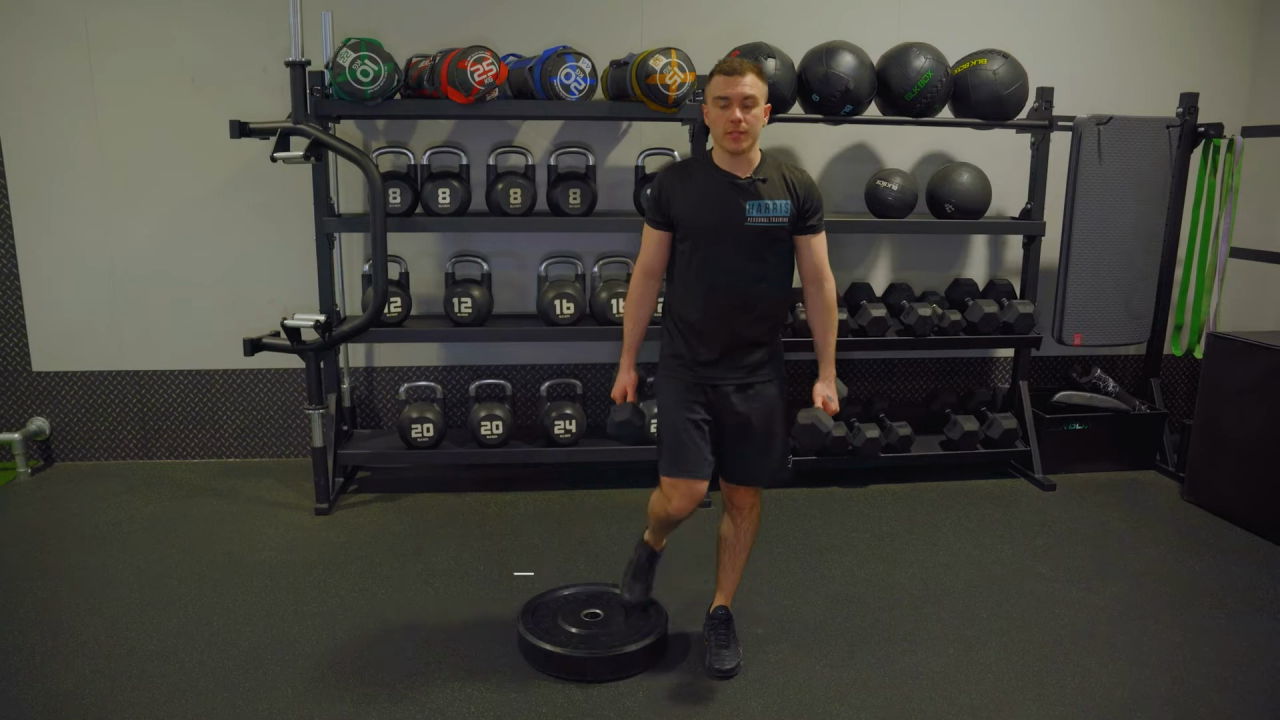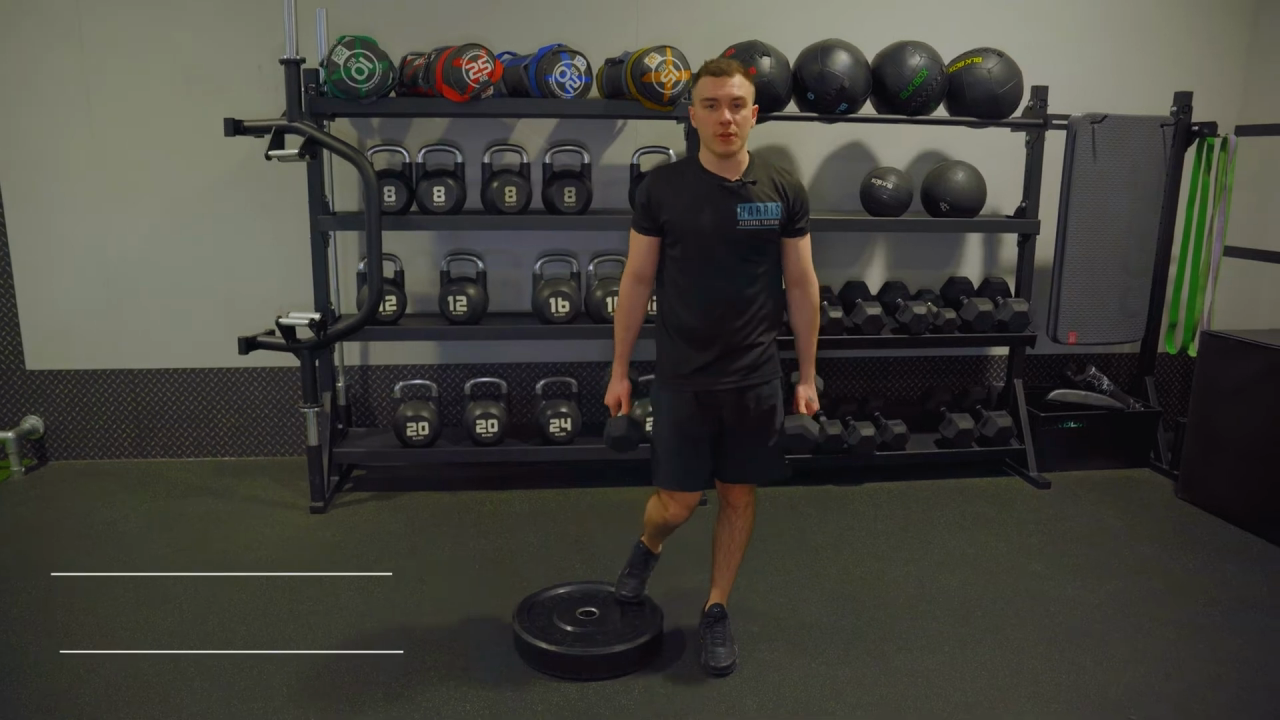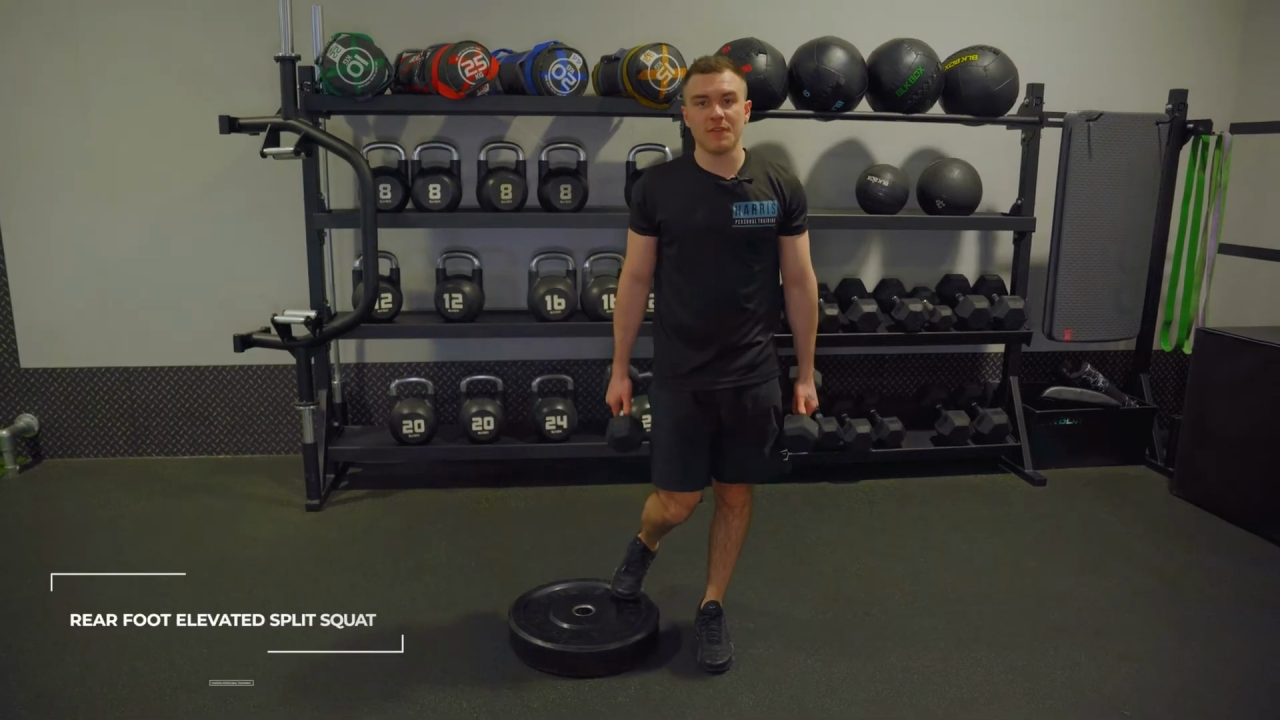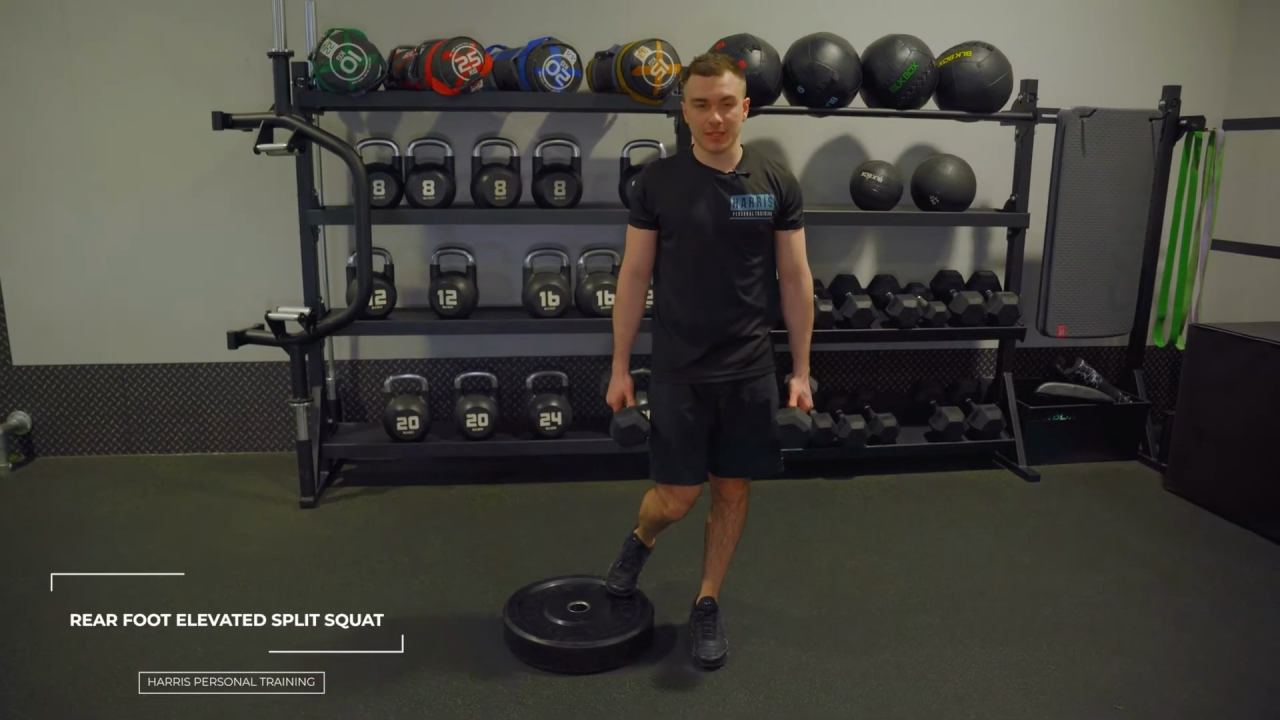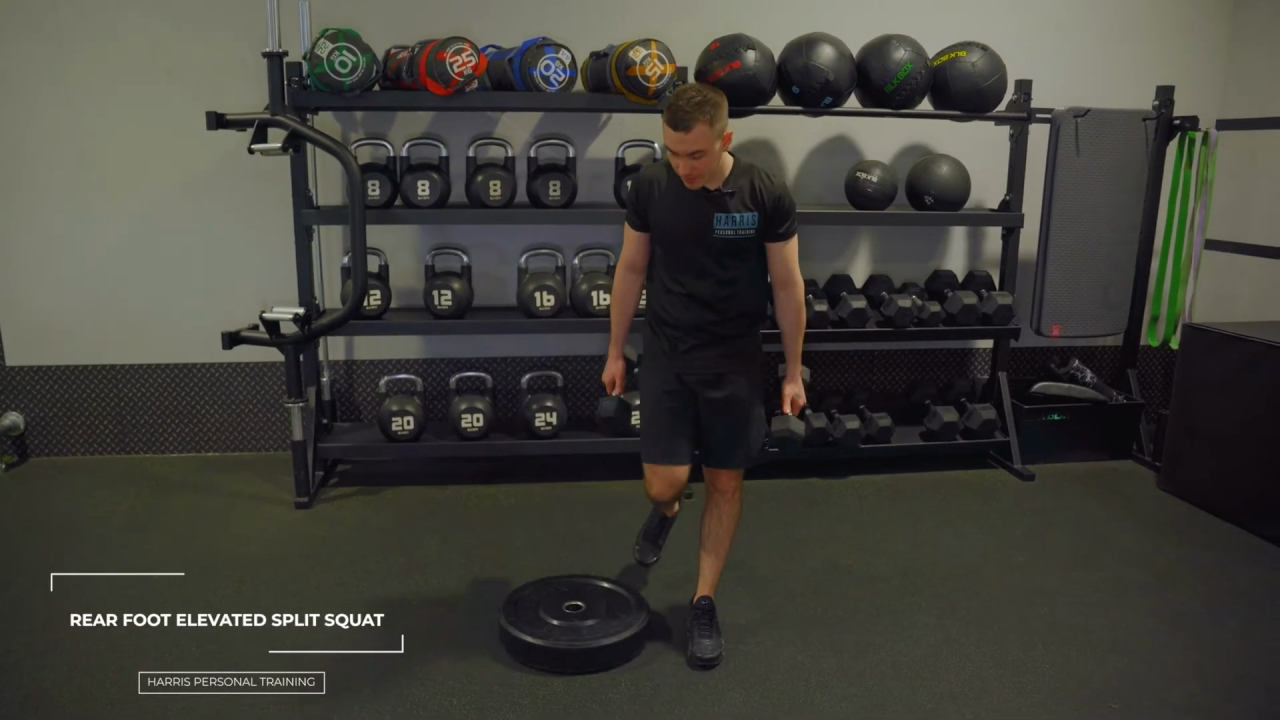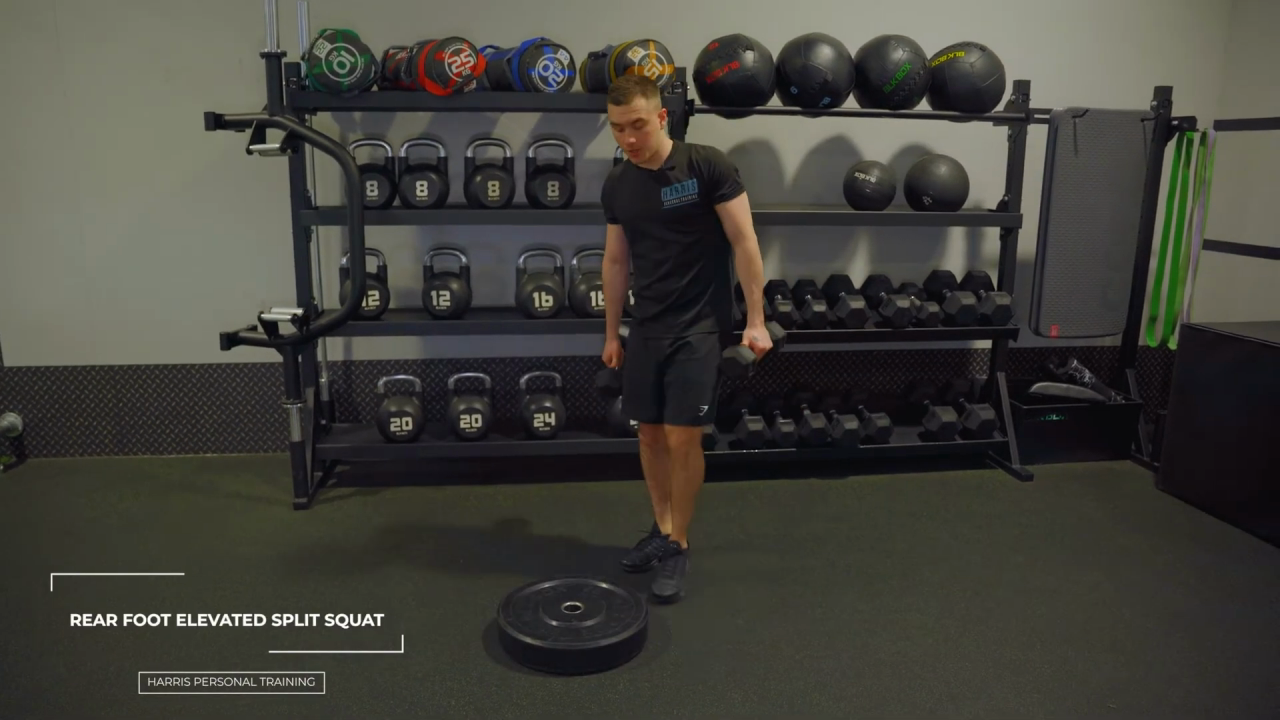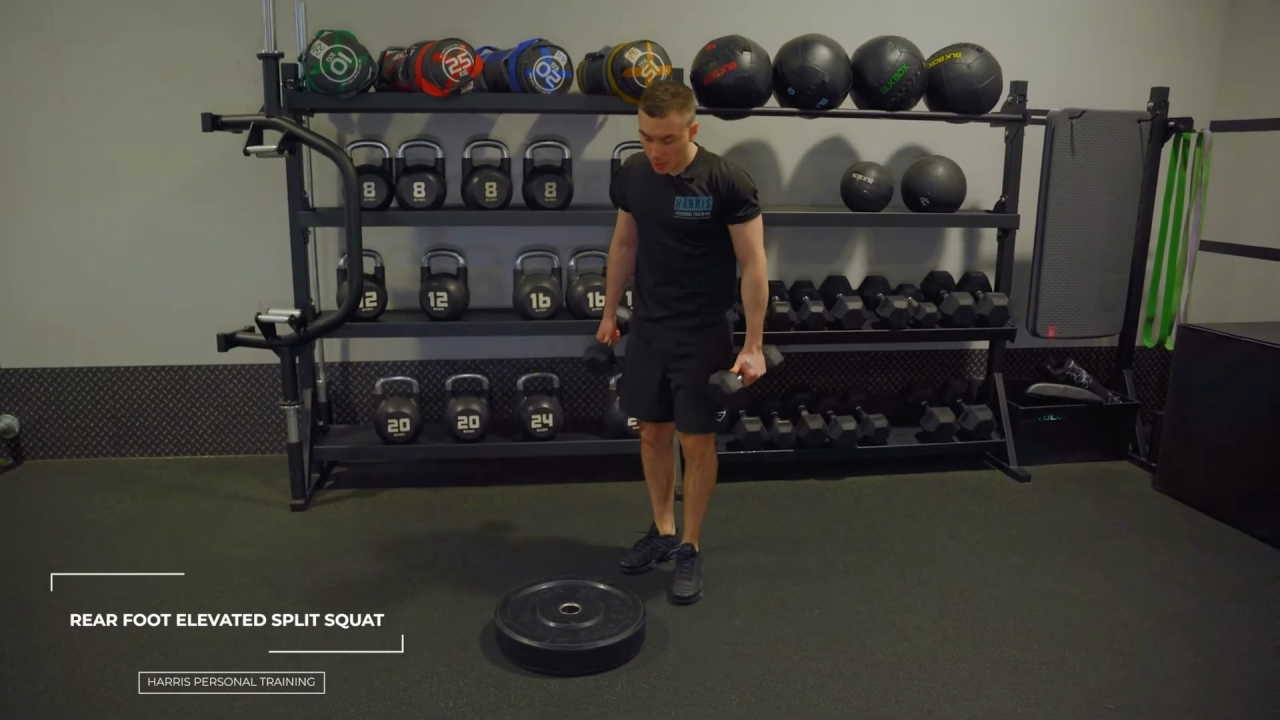
dt=0.7s
person 1, frame 1
left shoulder: (796, 188)
right shoulder: (674, 183)
left elbow: (818, 283)
right elbow: (647, 274)
left wrist: (826, 375)
right wrist: (626, 362)
left hip: (757, 374)
right hip: (685, 369)
left knee: (743, 497)
right knee: (684, 494)
left ankle: (720, 612)
right ankle: (650, 541)
person 1, frame 2
left shoulder: (784, 190)
right shoulder: (662, 188)
left elbow: (801, 285)
right elbow: (637, 281)
left wrist: (806, 375)
right wrist: (619, 370)
left hip: (755, 377)
right hip: (683, 376)
left knee: (739, 495)
right knee: (678, 502)
left ankle: (716, 610)
right ankle: (647, 547)
person 1, frame 3
left shoulder: (780, 188)
right shoulder: (657, 187)
left elbow: (799, 283)
right elbow: (634, 280)
left wrist: (805, 373)
right wrist: (619, 370)
left hip: (752, 375)
right hip: (680, 376)
left knee: (735, 495)
right knee: (677, 500)
left ankle: (712, 607)
right ankle: (643, 544)
person 1, frame 4
left shoulder: (776, 183)
right shoulder: (657, 181)
left elbow: (794, 279)
right elbow: (634, 277)
left wrist: (800, 371)
right wrist: (619, 368)
left hip: (750, 369)
right hip: (679, 370)
left knee: (731, 489)
right knee: (676, 496)
left ankle: (707, 603)
right ankle: (638, 541)
person 1, frame 5
left shoulder: (767, 195)
right shoulder: (649, 186)
left elbow: (787, 285)
right elbow: (631, 270)
left wrist: (793, 373)
right wrist: (615, 351)
left hip: (736, 362)
right hip: (667, 356)
left knee: (725, 482)
right knee: (665, 481)
left ankle: (704, 601)
right ankle: (663, 513)
person 1, frame 6
left shoulder: (707, 166)
right shoulder: (617, 185)
left elbow: (744, 243)
left wrist: (755, 320)
right wrist: (611, 333)
left hip: (700, 325)
right hip: (647, 327)
left knee: (683, 438)
right knee: (650, 434)
left ankle: (679, 545)
right ankle: (662, 531)
person 1, frame 7
left shoulder: (728, 182)
right shoulder: (631, 173)
left elbow: (754, 265)
left wrist: (753, 345)
right wrist: (610, 311)
left hip: (702, 334)
right hip: (647, 327)
left knee: (697, 443)
right knee: (653, 433)
left ankle: (690, 549)
right ankle: (662, 531)
